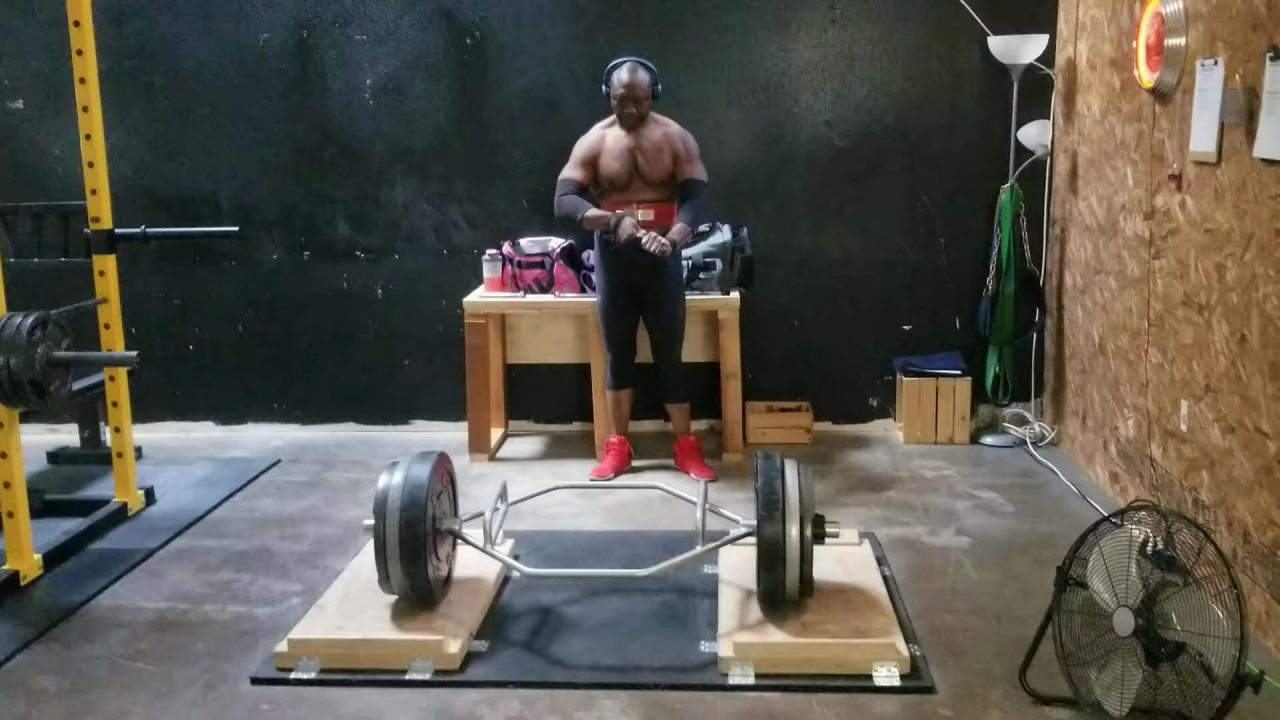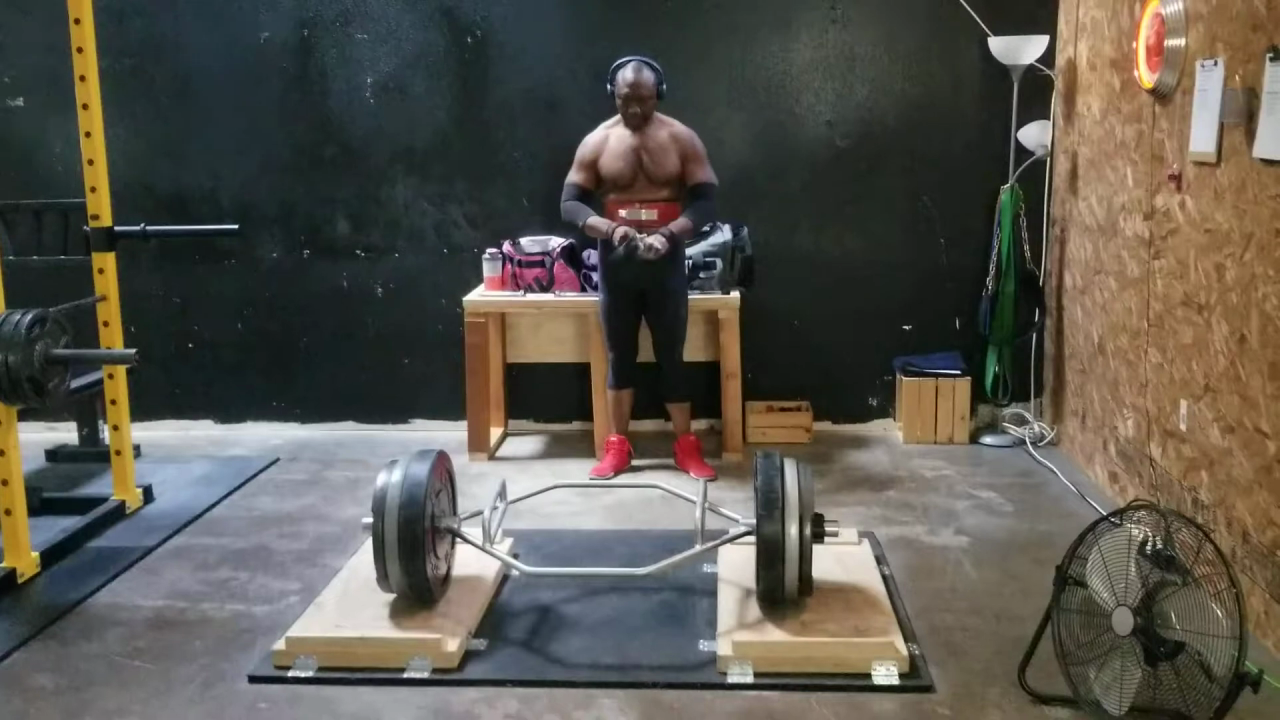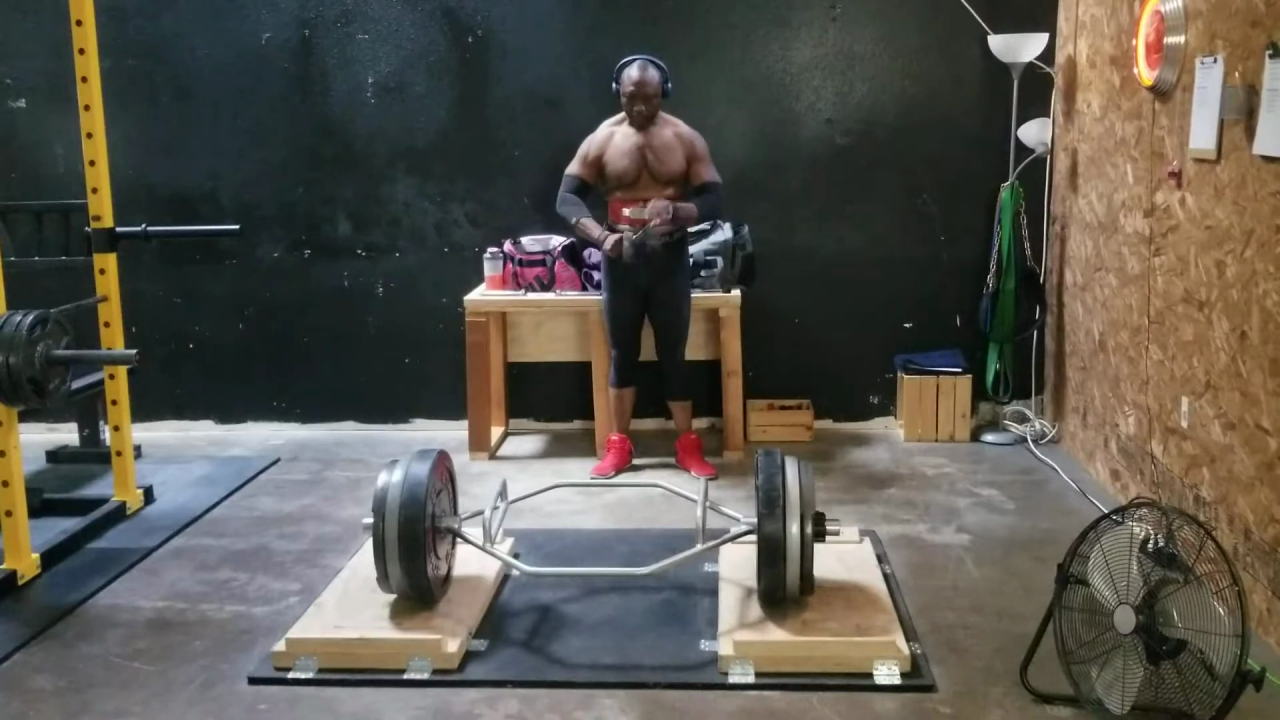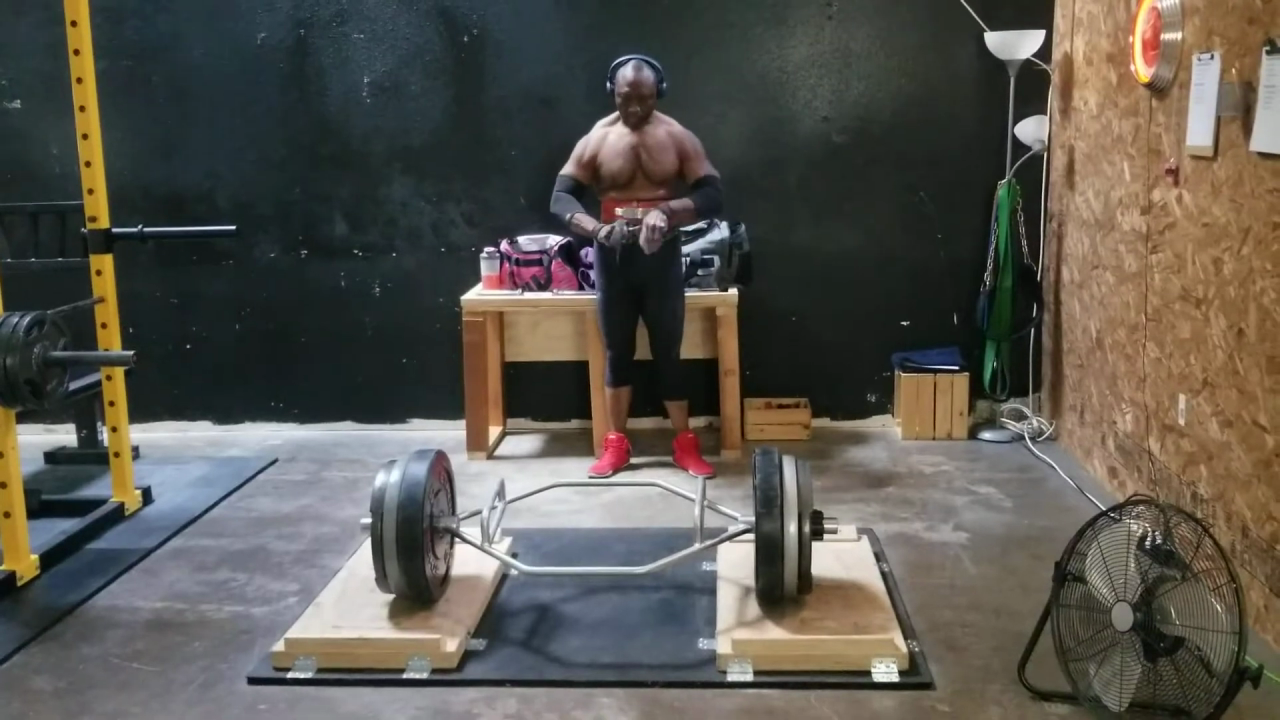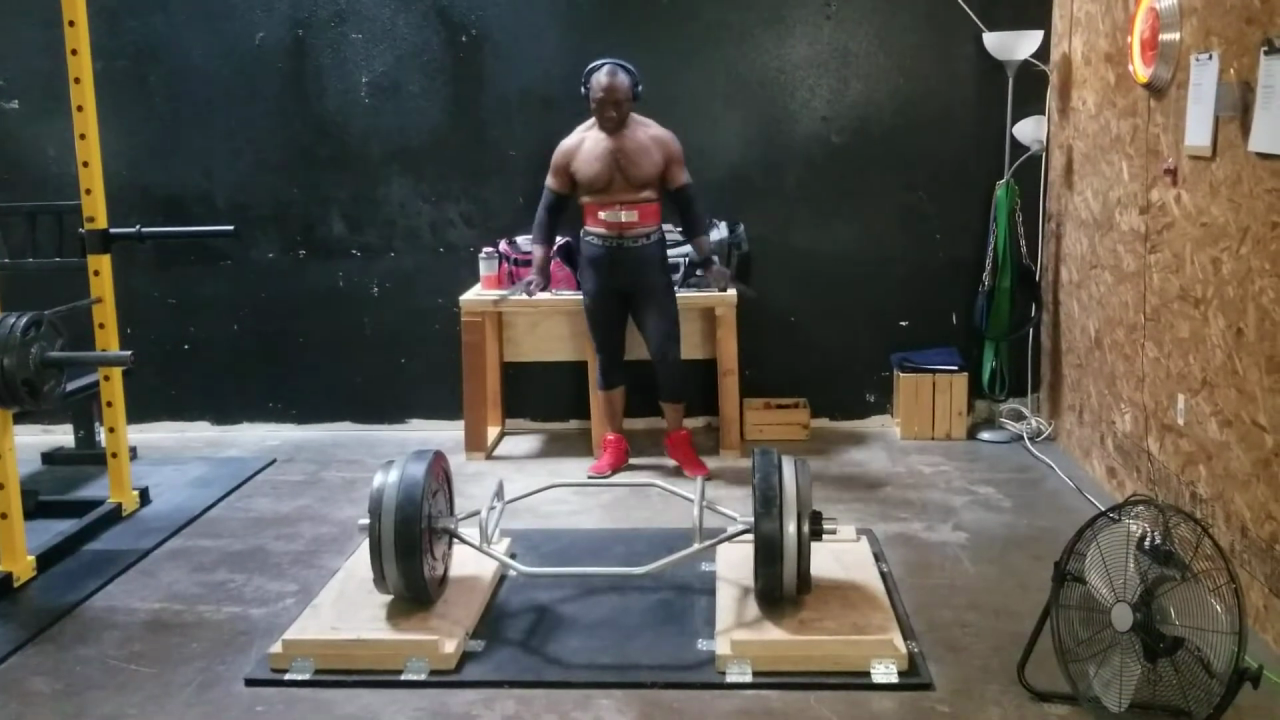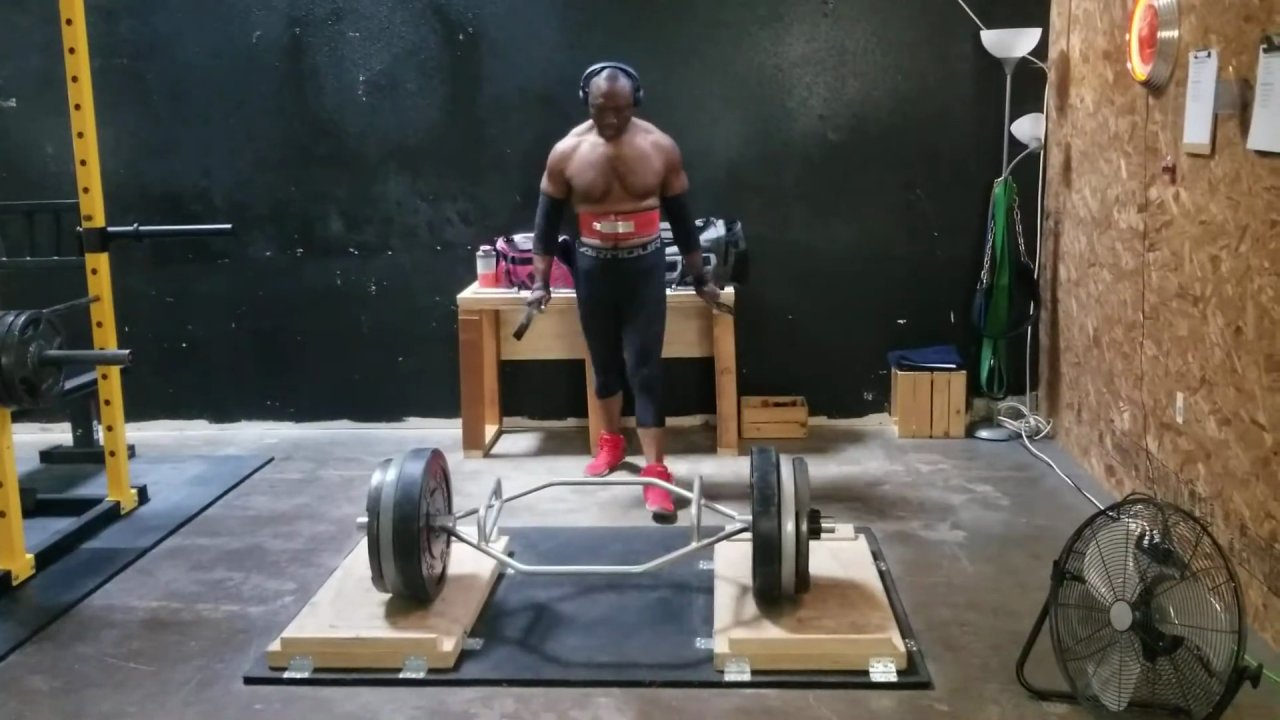
dt=0.4s
person 1, frame 1
left shoulder: (677, 139)
right shoulder: (592, 142)
left elbow: (696, 198)
right elbow: (564, 201)
left wrist: (672, 238)
right wrist: (613, 220)
left hip: (662, 257)
right hip: (613, 258)
left knee: (669, 355)
right knee: (618, 355)
left ankle: (687, 446)
right ankle: (618, 446)
person 1, frame 2
left shoulder: (682, 139)
right shoulder: (596, 143)
left elbow: (706, 202)
right elbow: (570, 204)
left wrist: (668, 235)
right wrist: (609, 228)
left hip: (666, 258)
right hip: (616, 259)
left knee: (671, 355)
right knee: (619, 355)
left ankle: (686, 446)
right ankle: (618, 445)
person 1, frame 3
left shoulder: (687, 139)
right shoulder: (601, 140)
left elbow: (713, 201)
right elbow: (566, 198)
left wrist: (677, 212)
right wrist: (601, 235)
left hip: (670, 255)
right hip: (621, 258)
left knee: (673, 353)
right knee: (622, 352)
left ankle: (688, 445)
right ankle: (618, 444)
person 1, frame 4
left shoulder: (680, 138)
right shoulder: (595, 140)
left elbow: (713, 196)
right elbow: (561, 196)
left wrist: (667, 211)
right wrist: (595, 228)
left hip: (662, 255)
right hip: (613, 256)
left knee: (668, 353)
right knee: (617, 352)
left ankle: (685, 443)
right ankle: (616, 443)
person 1, frame 5
left shoulder: (661, 141)
right shoulder: (572, 148)
left elbow: (686, 205)
right elbow: (550, 210)
left wrist: (707, 260)
right wrist: (539, 268)
left hip: (648, 257)
right hip: (597, 259)
left knee: (666, 355)
right knee: (608, 355)
left ankle: (679, 443)
right ankle: (614, 444)
person 1, frame 6
left shoulder: (661, 147)
right shoulder: (566, 152)
left elbow: (680, 215)
right elbow: (548, 219)
left wrist: (700, 277)
right wrist: (540, 281)
left hip: (645, 267)
right hip: (593, 268)
left knee: (644, 370)
right knee: (605, 365)
left ankle: (656, 474)
right ankle: (612, 442)
